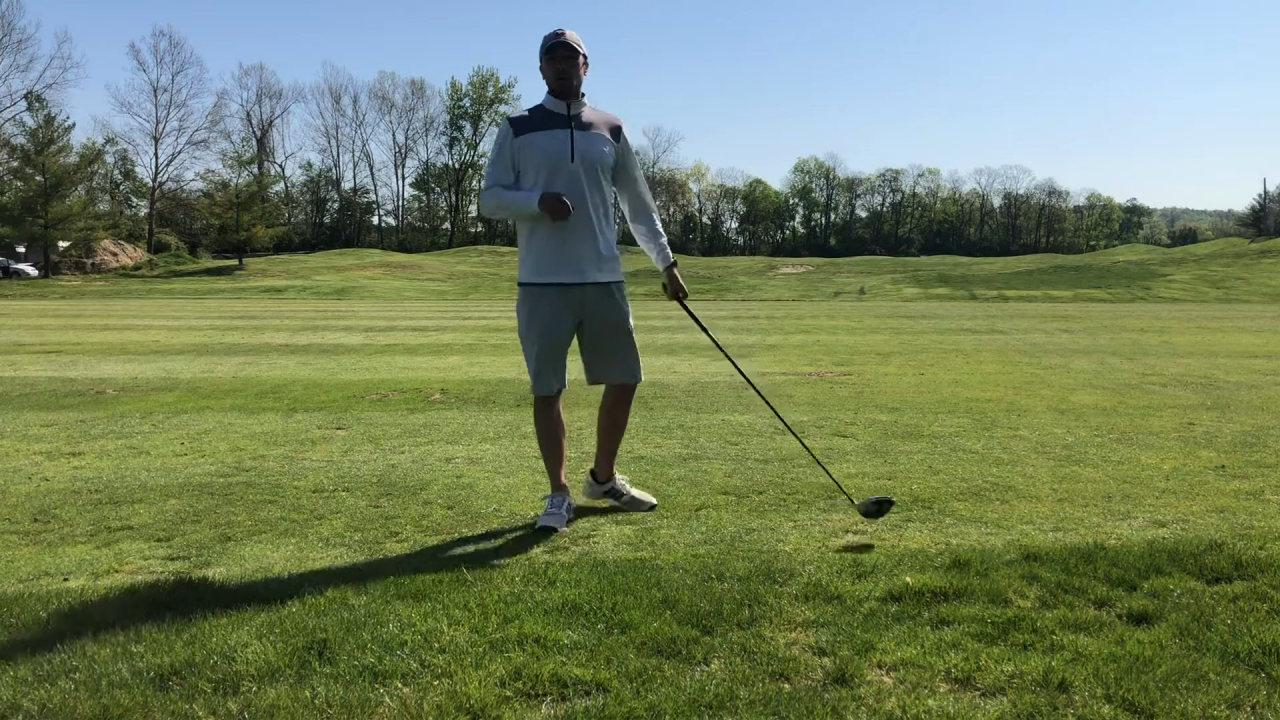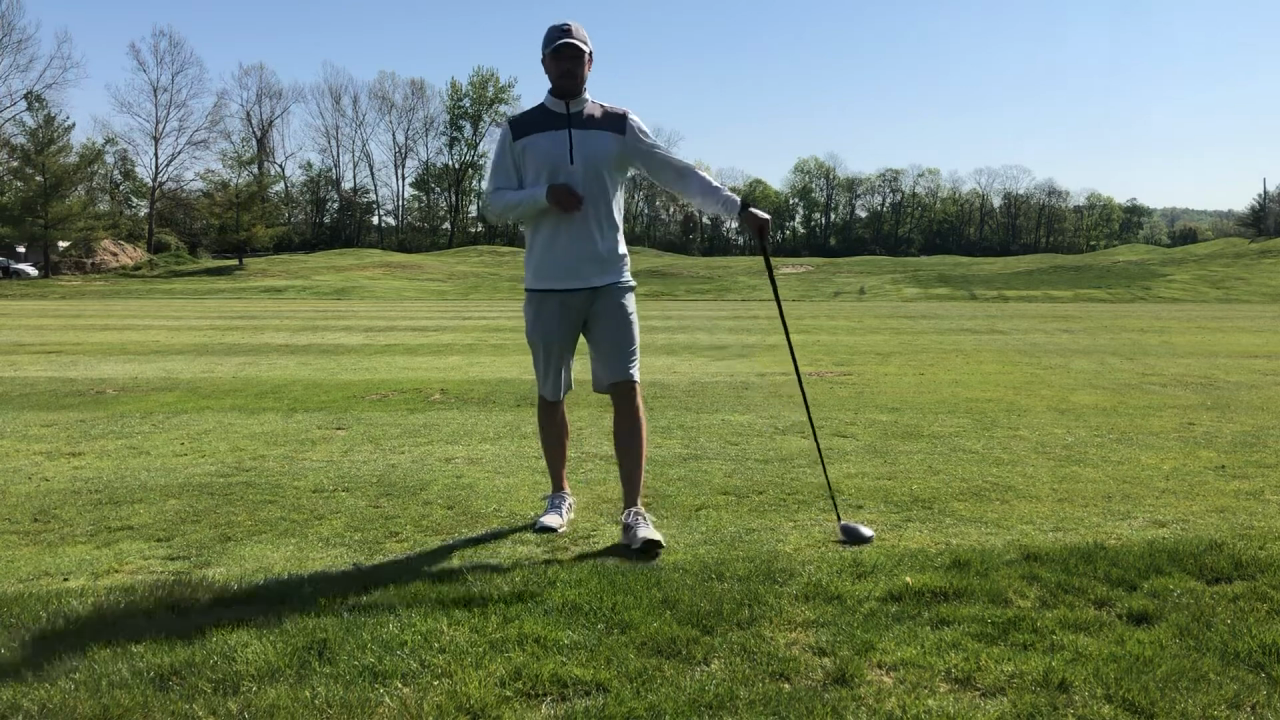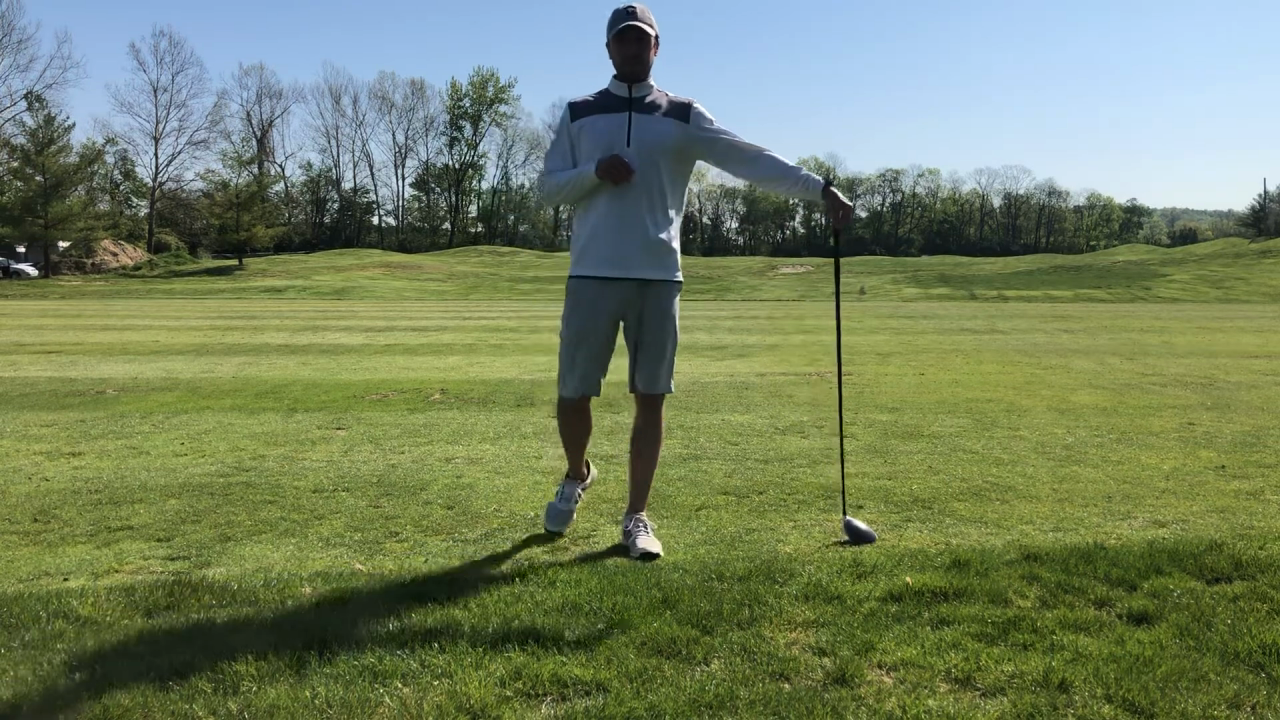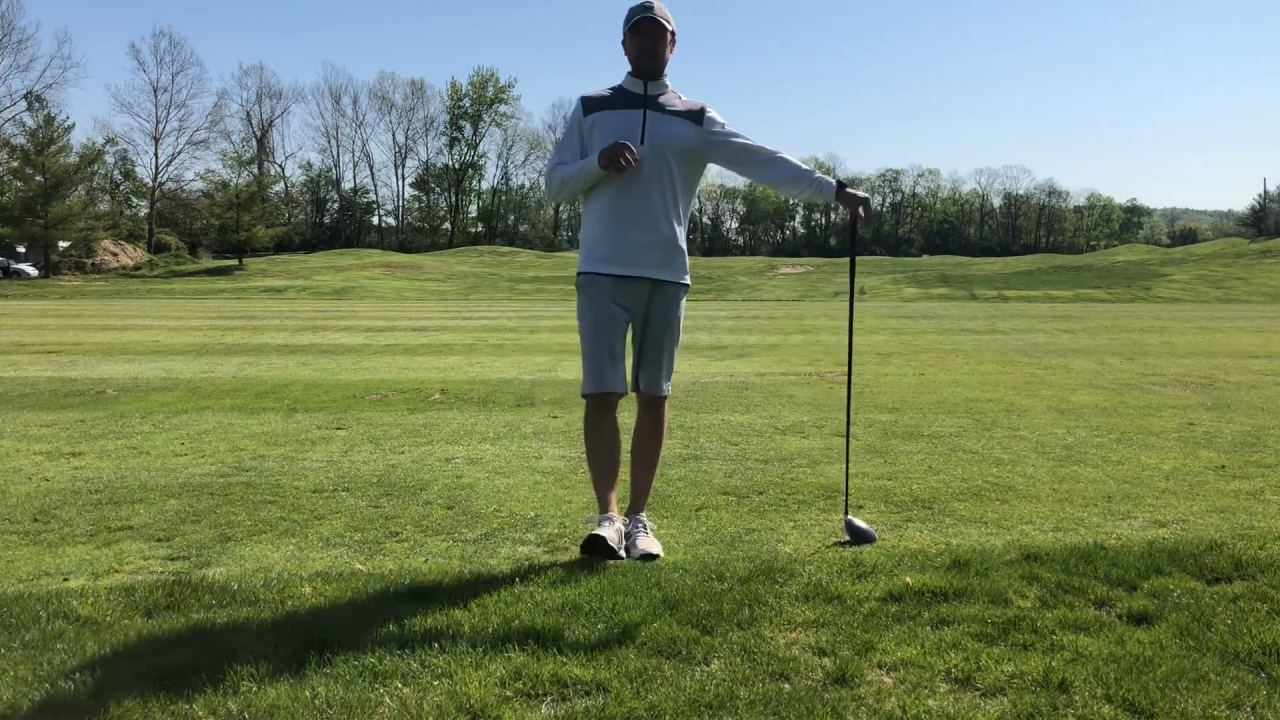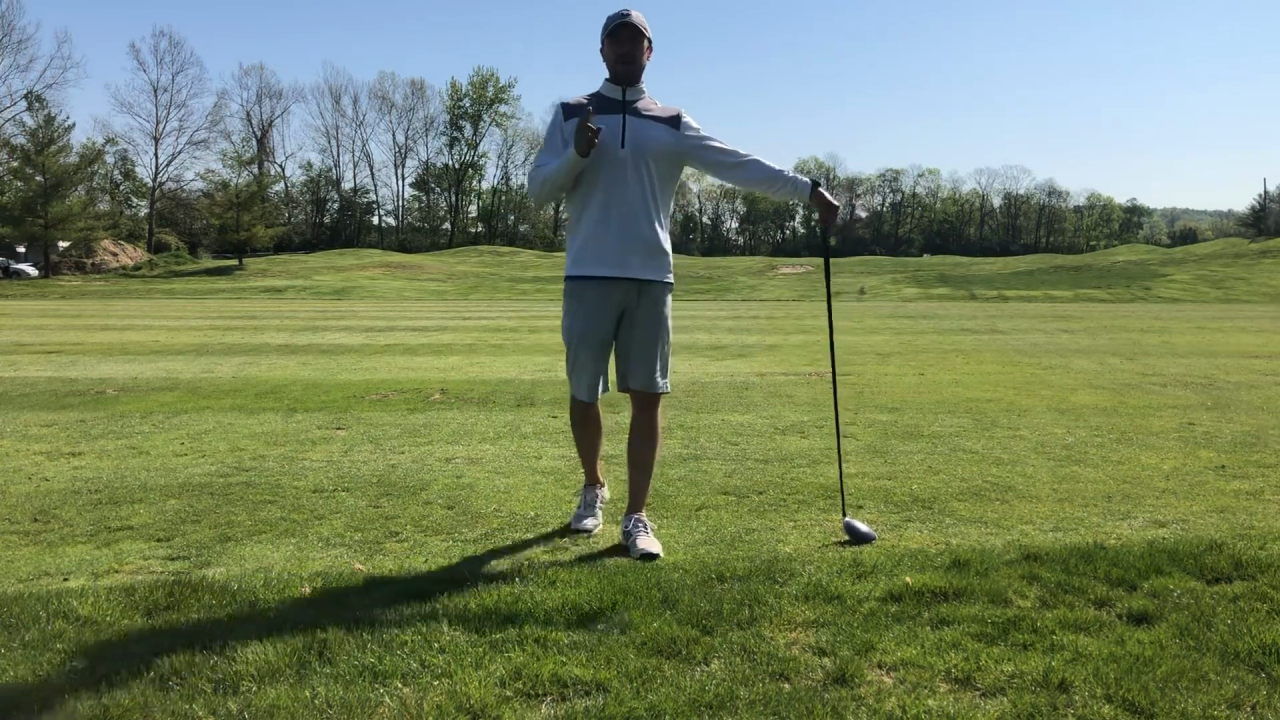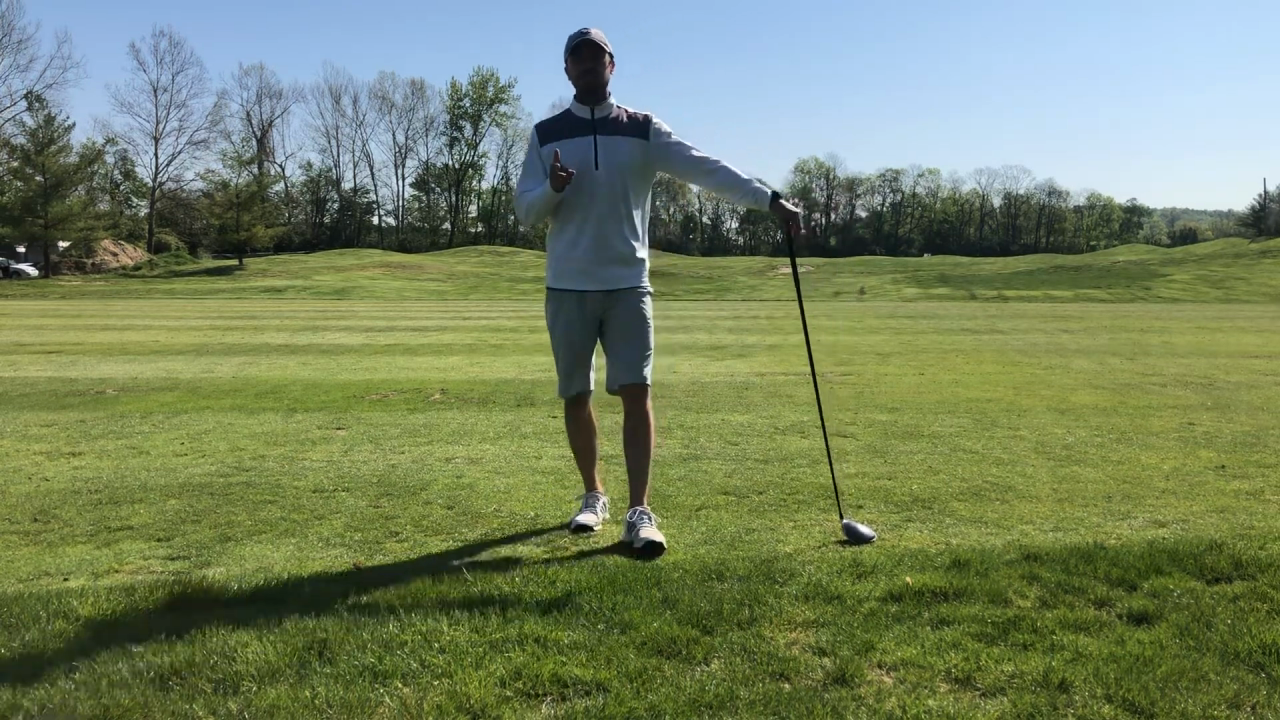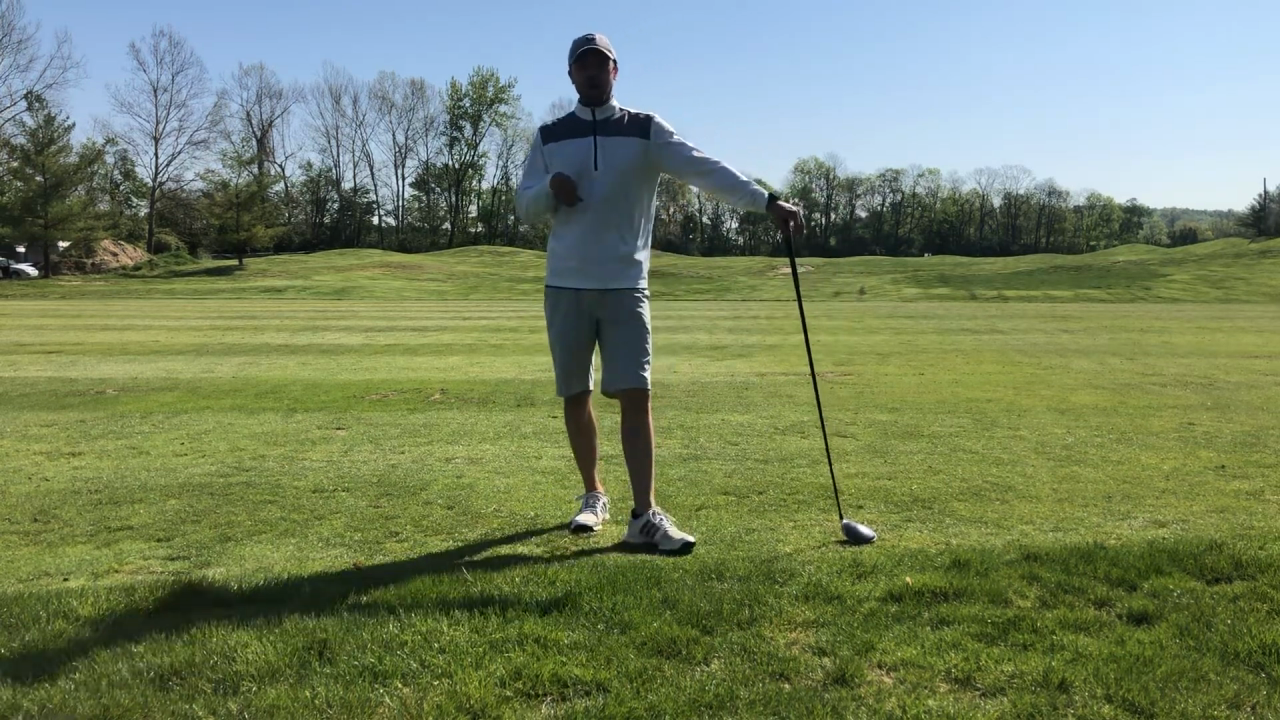
dt=0.7s
person 1, frame 1
left shoulder: (610, 130)
right shoulder: (517, 128)
left elbow: (638, 203)
right elbow: (490, 198)
left wrist: (666, 264)
right wrist: (538, 200)
left hip: (604, 279)
right hip: (543, 283)
left knee: (623, 383)
right knee: (546, 392)
left ankle: (603, 477)
right ankle: (559, 495)
person 1, frame 2
left shoulder: (618, 124)
right shoulder: (518, 129)
left elbow: (679, 174)
right elbow: (494, 205)
left wrist: (739, 208)
right wrist: (544, 195)
left hip: (609, 281)
right hip: (548, 285)
left knee: (624, 390)
right knee: (550, 395)
left ankle: (634, 512)
right ankle: (560, 494)
person 1, frame 3
left shoulder: (683, 115)
right shoulder: (578, 113)
left elbow: (752, 160)
right elbow: (548, 189)
left wrist: (819, 187)
right wrist: (594, 171)
left hip: (658, 276)
right hip: (592, 274)
left knee: (651, 398)
right knee: (573, 394)
left ankle: (637, 517)
right ankle: (577, 474)
person 1, frame 4
left shoulder: (695, 118)
right shoulder: (590, 108)
left elbow: (766, 163)
right elbow: (554, 185)
left wrist: (835, 190)
right wrist: (598, 163)
left hip: (666, 275)
right hip: (603, 273)
left knee: (653, 399)
right knee: (602, 394)
left ankle: (637, 517)
right ankle: (608, 517)
person 1, frame 5
left shoulder: (672, 123)
right shoulder: (571, 114)
left elbow: (739, 164)
right elbow: (538, 190)
left wrist: (807, 188)
right wrist: (577, 154)
left hip: (651, 276)
right hip: (589, 275)
left knee: (647, 397)
right knee: (583, 394)
left ankle: (636, 517)
right ankle: (593, 485)
person 1, frame 6
left shoulder: (644, 129)
right shoulder: (546, 134)
left elbow: (706, 168)
right elbow: (526, 212)
left wrist: (768, 198)
right wrist: (552, 188)
left hip: (627, 283)
right hip: (568, 286)
left knee: (636, 392)
right knee: (576, 394)
left ankle: (639, 513)
right ankle: (593, 496)
person 1, frame 7
left shoulder: (646, 130)
right shoulder: (549, 136)
left elbow: (705, 169)
right elbow: (525, 208)
left wrist: (766, 200)
right wrist: (549, 188)
left hip: (625, 285)
right hip: (566, 285)
left knee: (635, 394)
right knee: (576, 394)
left ankle: (645, 514)
right ankle: (593, 496)
